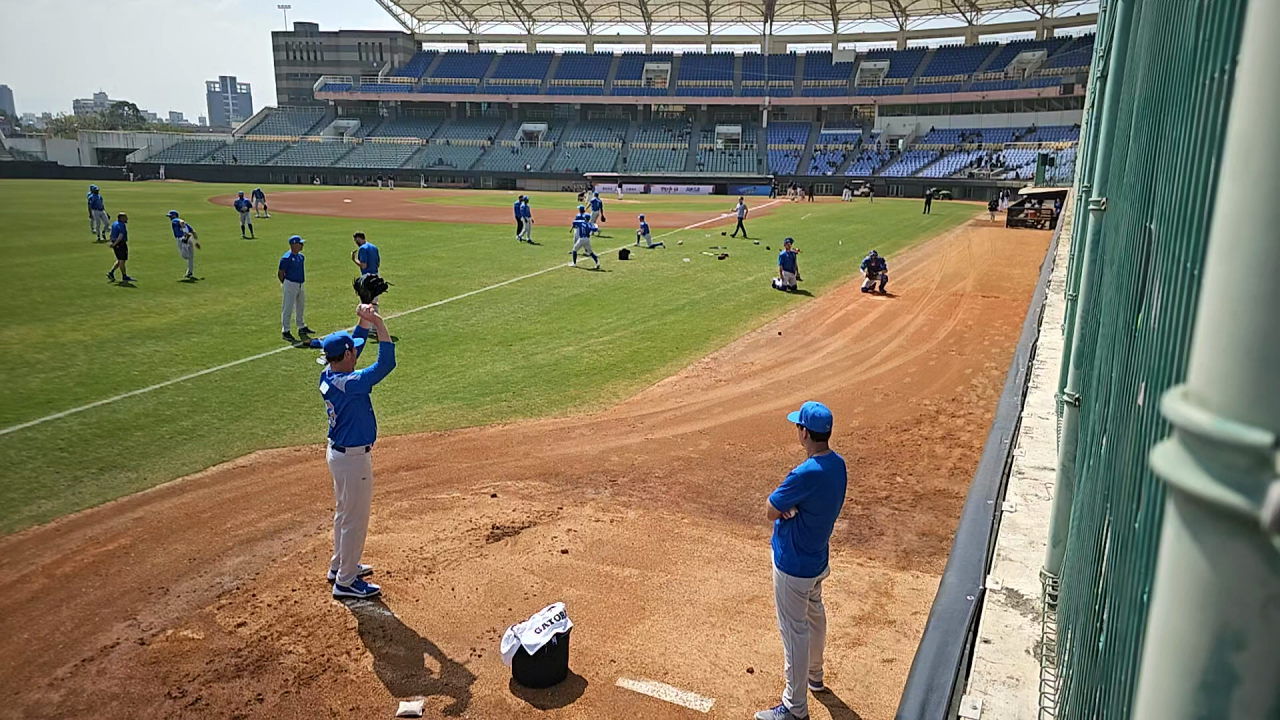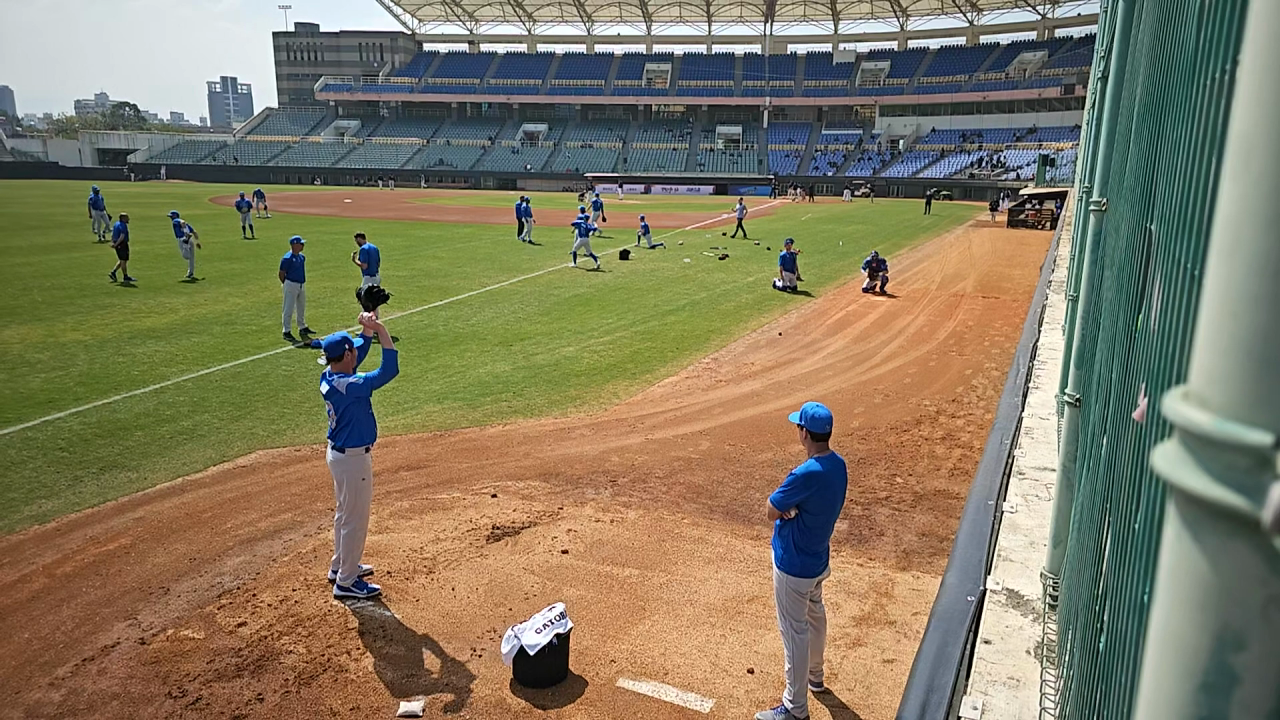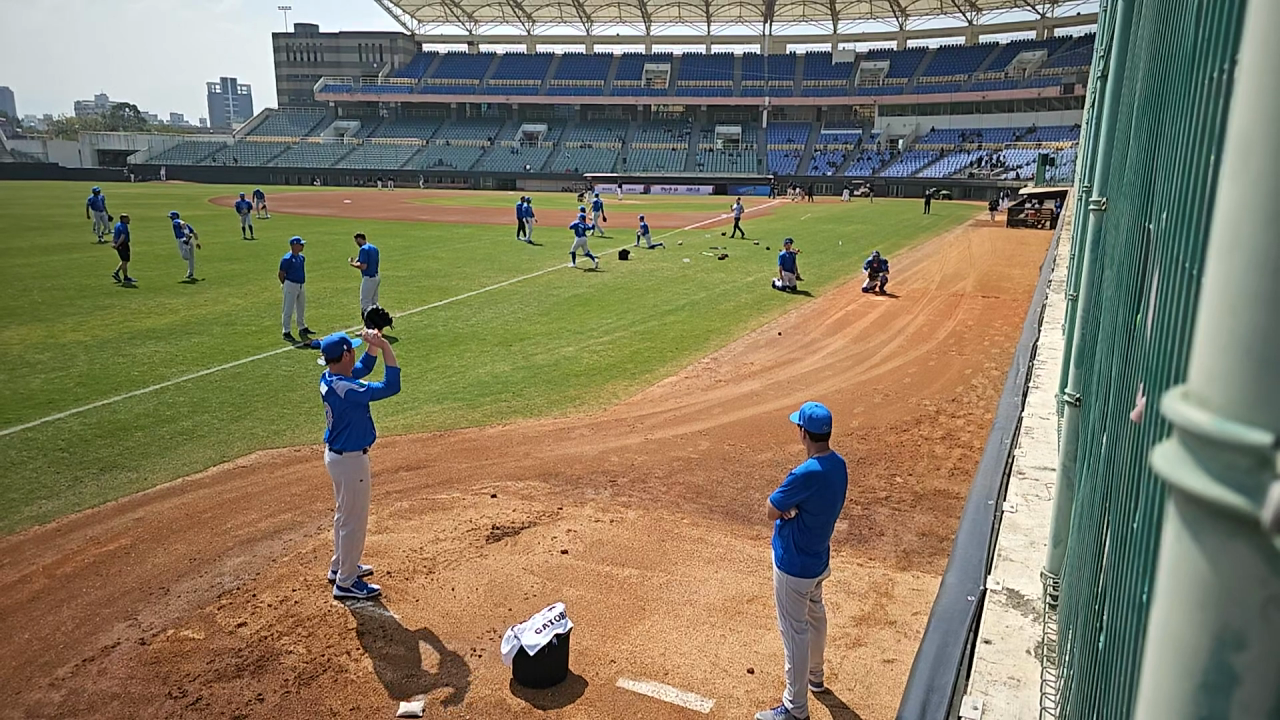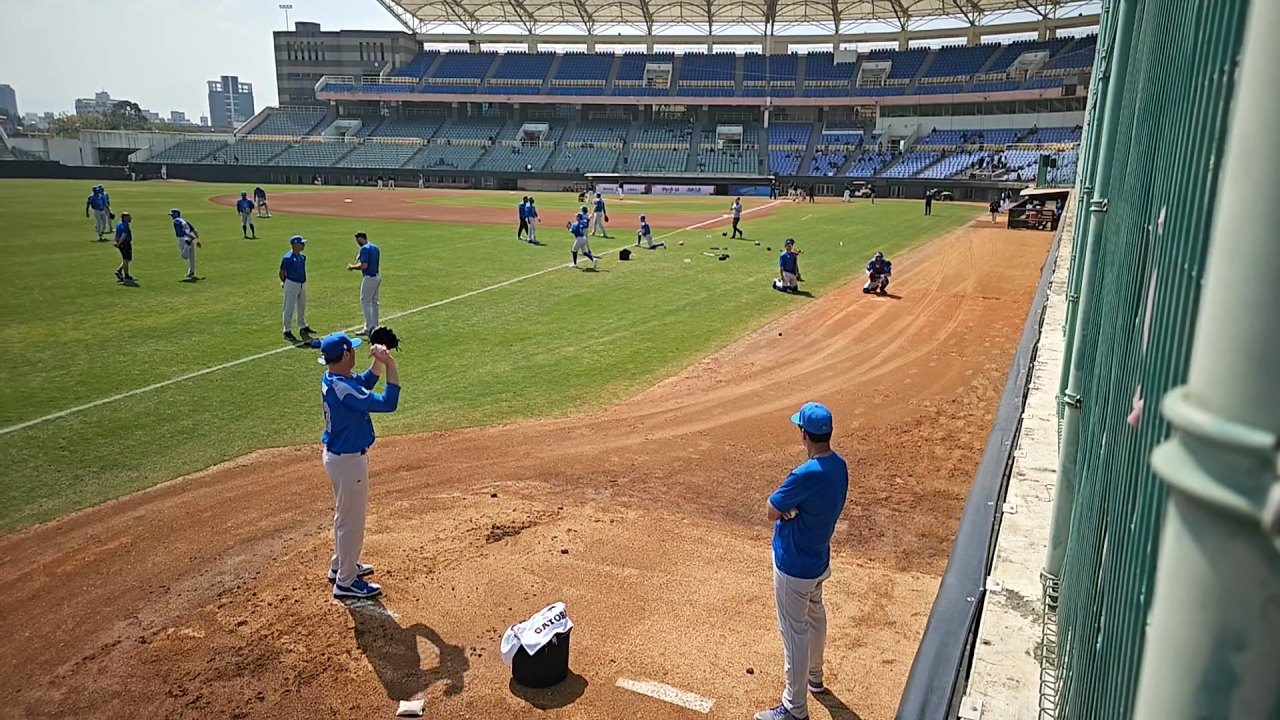
dt=0.7s
person 1, frame 1
left shoulder: (806, 473)
right shoulder: (838, 464)
left elbow: (771, 511)
left wrist: (784, 504)
right wrist: (791, 505)
left hip: (793, 565)
right hip: (818, 559)
left knee: (794, 631)
right knee: (814, 616)
right ankle: (814, 675)
person 1, frame 2
left shoulder: (806, 474)
right shoulder: (838, 465)
left elbow: (771, 511)
left wrist: (785, 503)
right wrist: (790, 505)
left hip: (794, 565)
right hip: (818, 559)
left knee: (794, 632)
right knee: (815, 616)
right ankle: (815, 675)
person 1, frame 3
left shoulder: (806, 474)
right shoulder: (839, 465)
left elbow: (771, 511)
left wrist: (785, 504)
right wrist: (791, 506)
left hip: (794, 565)
right hip: (818, 558)
left knee: (795, 632)
right knee: (815, 616)
right ankle: (815, 675)
person 1, frame 4
left shoulder: (806, 474)
right shoulder: (839, 465)
left elbow: (772, 511)
left wrist: (785, 505)
right wrist: (792, 506)
left hip: (794, 565)
right hip: (818, 559)
left knee: (795, 632)
right knee: (815, 617)
right ankle: (814, 676)
person 2, frame 1
left shoulder: (328, 376)
right shoulder: (349, 384)
left elbow: (354, 343)
right elbow: (386, 363)
left wrist: (365, 320)
right wrist: (378, 323)
left hip: (338, 451)
right hip: (353, 458)
left knee: (345, 512)
right knee: (355, 519)
left ankle: (340, 565)
right ankle: (345, 581)
person 2, frame 2
left shoulder: (328, 377)
right shoulder: (349, 385)
left elbow: (359, 352)
right elbow: (390, 370)
left wrist: (368, 328)
right wrist: (381, 330)
left hip: (339, 452)
right hip: (353, 458)
left knee: (345, 513)
right knee: (355, 519)
left ankle: (340, 566)
right ankle: (346, 582)
person 2, frame 3
left shoulder: (329, 379)
right shoulder: (345, 389)
left elbow: (363, 368)
right elbow: (391, 386)
left wrist: (373, 344)
right wrist: (386, 347)
left hip: (338, 454)
right hip: (351, 460)
left knee: (345, 514)
right knee: (354, 520)
left ankle: (341, 566)
right ankle: (346, 582)
person 2, frame 4
left shoulder: (333, 379)
right shoulder: (342, 389)
left elbow: (365, 383)
right elbow: (388, 403)
left wrist: (379, 361)
right wrist: (390, 365)
left hip: (338, 454)
right hip: (348, 461)
left knee: (346, 515)
right knee: (352, 520)
left ankle: (341, 565)
right ankle: (346, 581)
